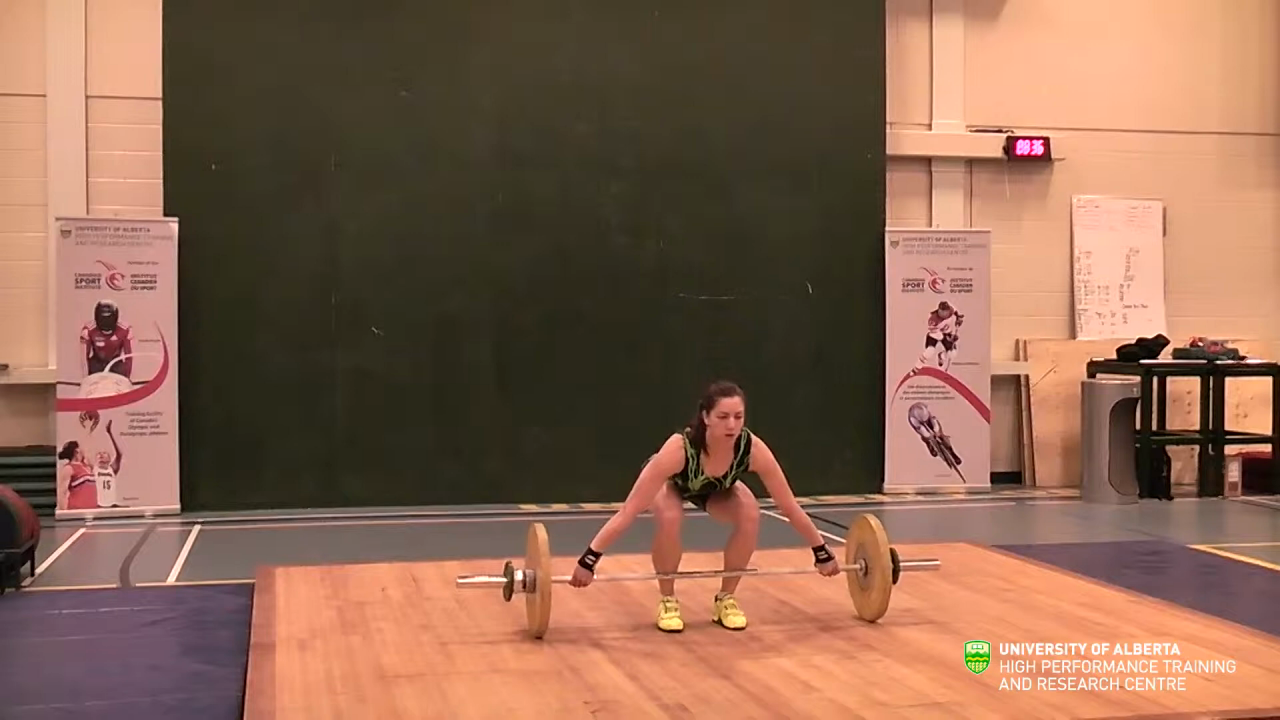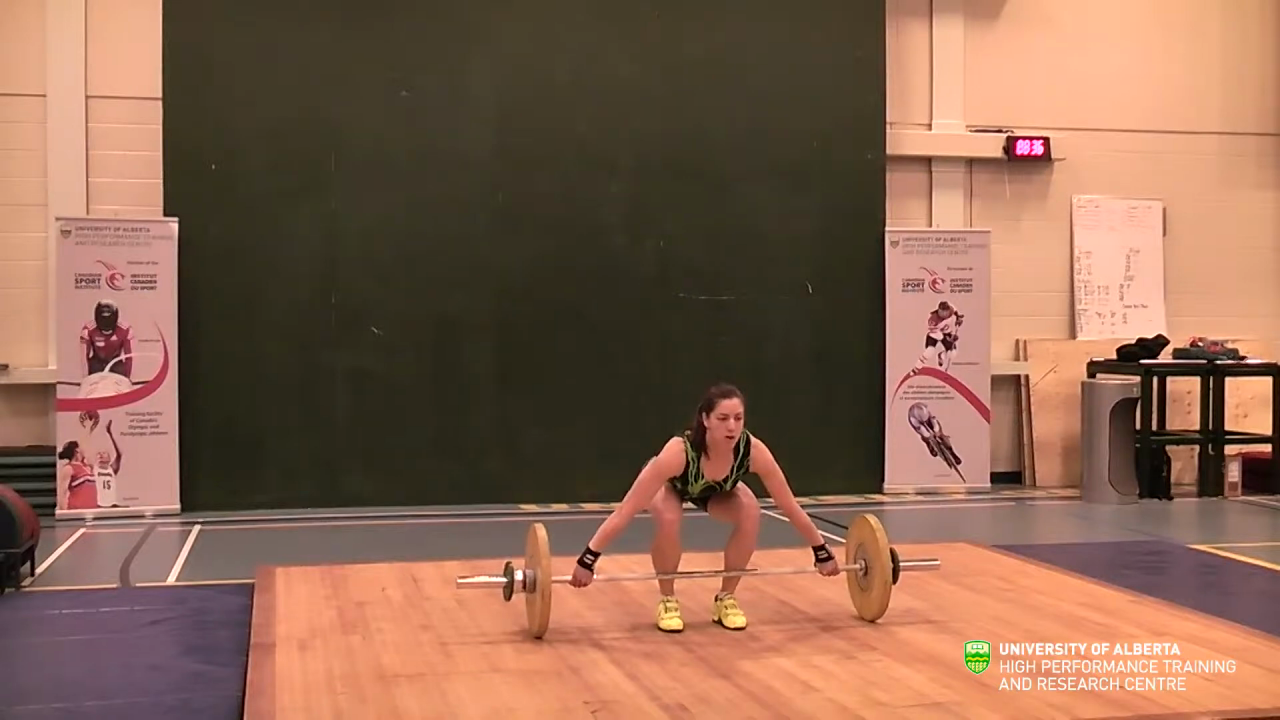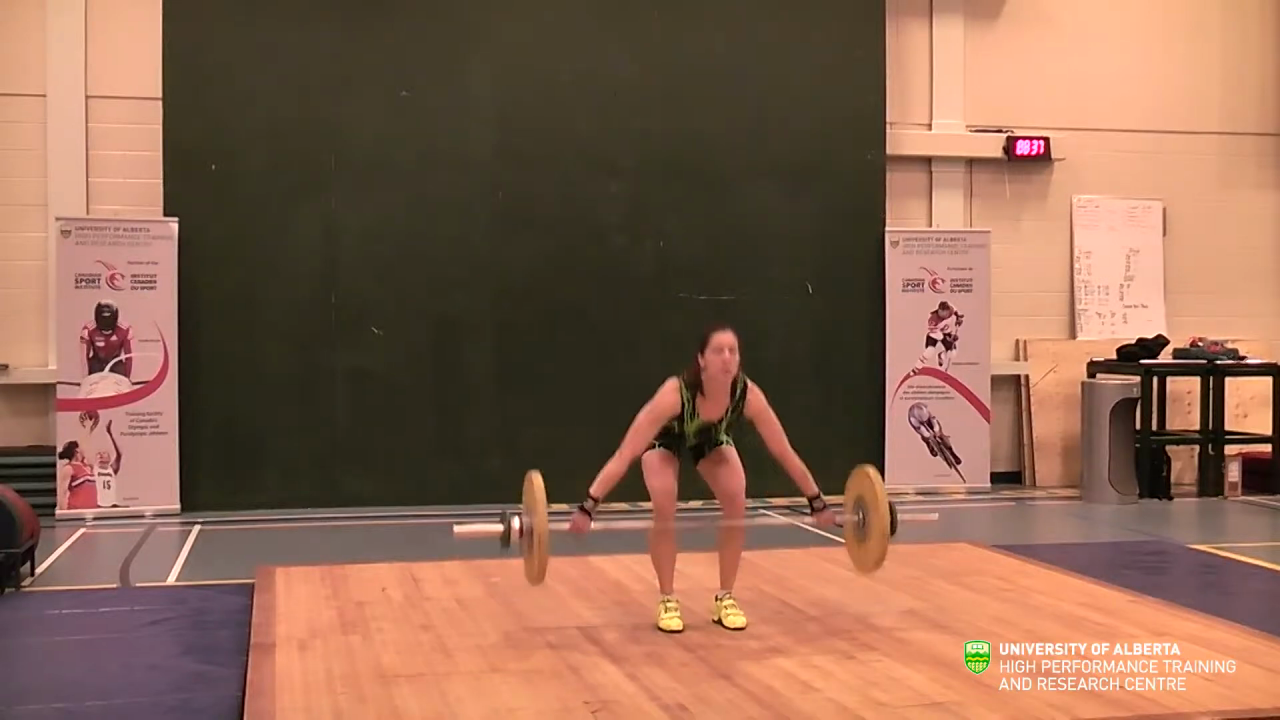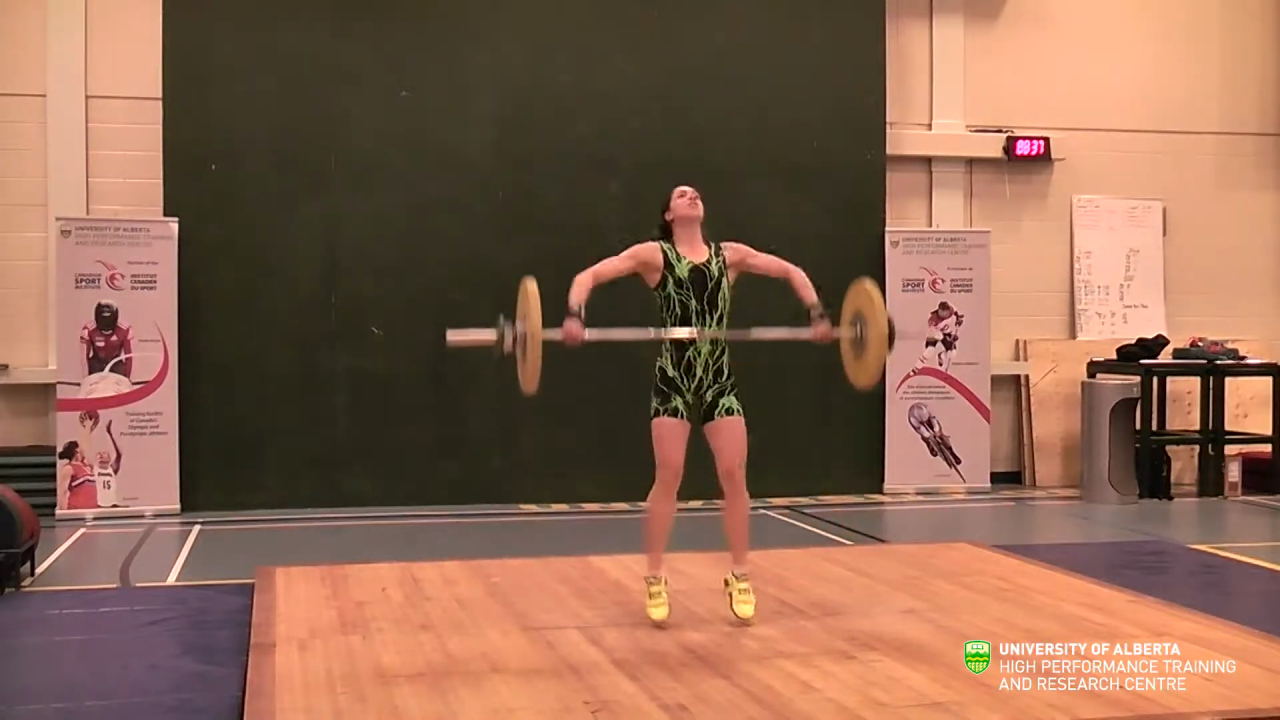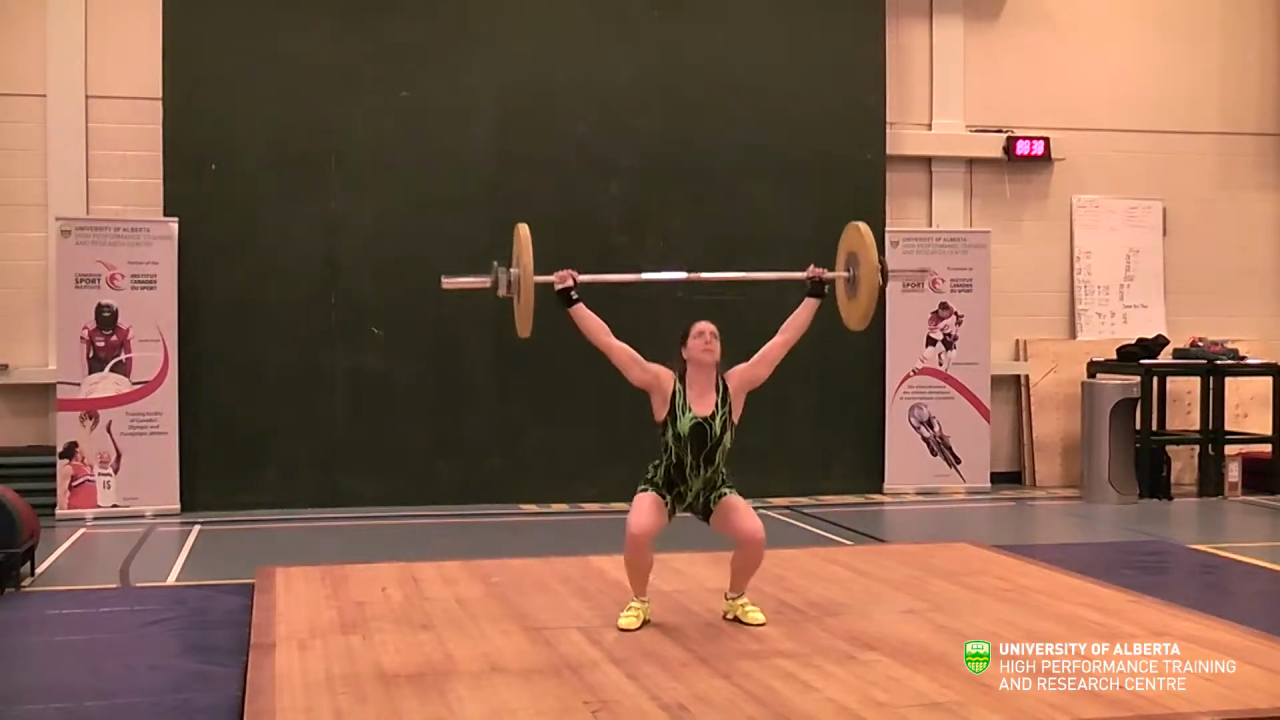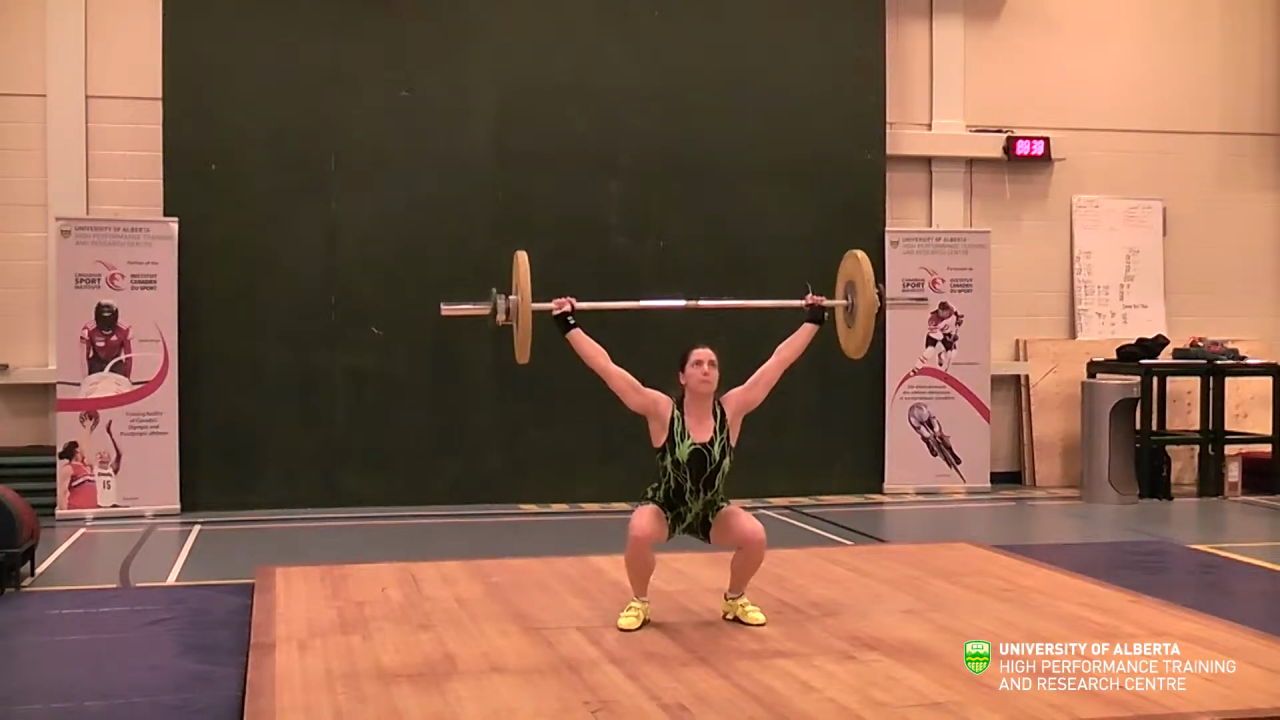
dt=0.4s
person 1, frame 1
left shoulder: (754, 449)
right shoulder: (679, 449)
left elbow: (790, 508)
right elbow: (628, 511)
left wrist: (823, 553)
right wrist: (587, 561)
left hip: (717, 488)
right hip: (673, 483)
left knee: (750, 515)
right knee: (669, 518)
left ankle: (726, 598)
right ankle: (667, 600)
person 1, frame 2
left shoulder: (754, 451)
right shoulder: (679, 452)
left elbow: (791, 508)
right elbow: (625, 511)
left wrist: (823, 553)
right wrist: (587, 560)
left hip: (718, 491)
right hip: (672, 485)
left knee: (750, 514)
right knee: (668, 519)
left ankle: (726, 598)
right ankle: (667, 600)
person 1, frame 3
left shoulder: (748, 395)
right shoulder: (675, 393)
left elbow: (785, 452)
right elbow: (625, 453)
left wrist: (817, 503)
right wrist: (587, 506)
left hip: (711, 437)
right hip: (665, 437)
left knee: (736, 499)
right knee: (664, 505)
left ankle: (726, 597)
right ankle: (667, 600)
person 1, frame 4
left shoulder: (729, 253)
right shoulder: (654, 254)
left elbow: (792, 272)
right elbow: (587, 277)
left wrist: (816, 312)
right wrist: (575, 315)
left hip: (719, 381)
right hip: (673, 380)
left knee: (734, 476)
right knee: (668, 476)
left ankle: (739, 577)
right ankle: (654, 579)
person 1, frame 5
left shoulder: (734, 385)
right shoulder: (663, 384)
left elbow: (783, 340)
right elbow: (606, 341)
left wrist: (814, 294)
right wrist: (571, 297)
left hip: (713, 488)
right hip: (664, 486)
left knee: (753, 535)
right knee: (637, 533)
left ankle: (735, 599)
right ankle: (639, 602)
person 1, frame 6
left shoulder: (732, 409)
right shoulder: (661, 411)
left elbow: (779, 361)
right elbow: (605, 366)
left wrist: (813, 320)
right wrist: (568, 324)
left hip: (711, 510)
right hip: (664, 506)
left knee: (755, 537)
right knee: (639, 535)
left ankle: (735, 599)
right ankle: (639, 602)
